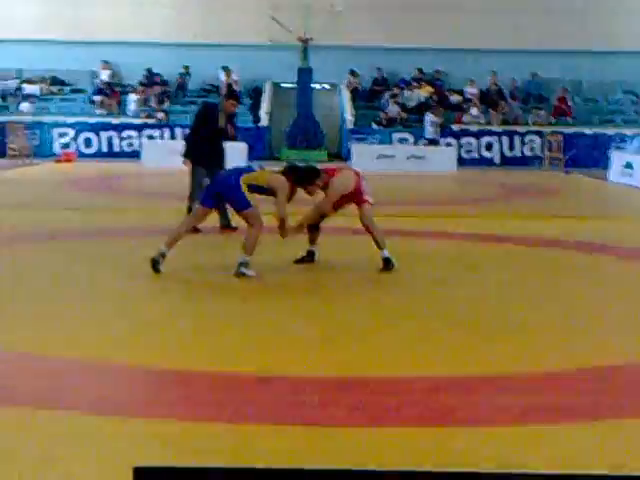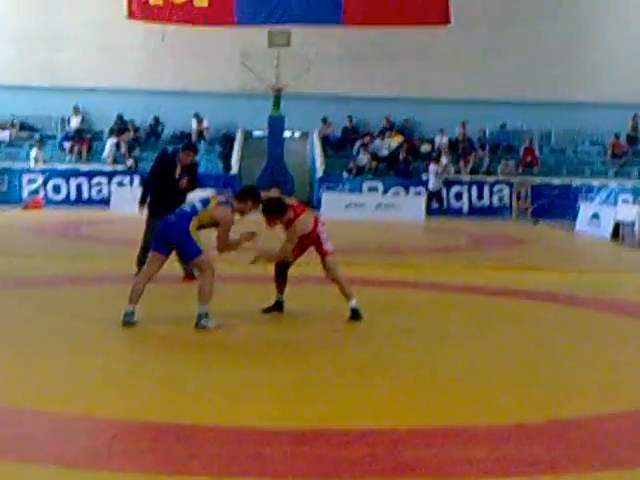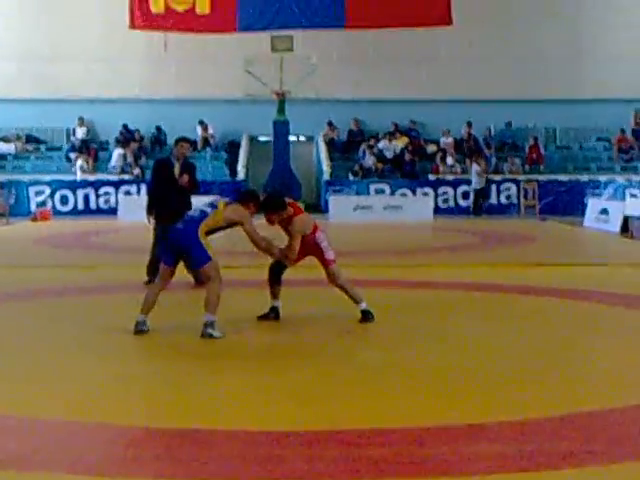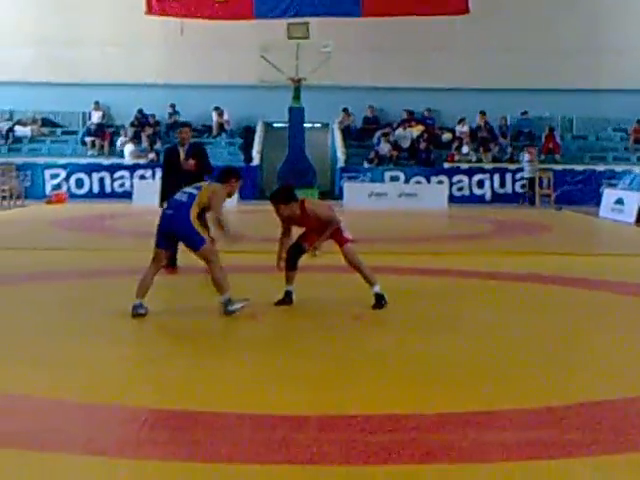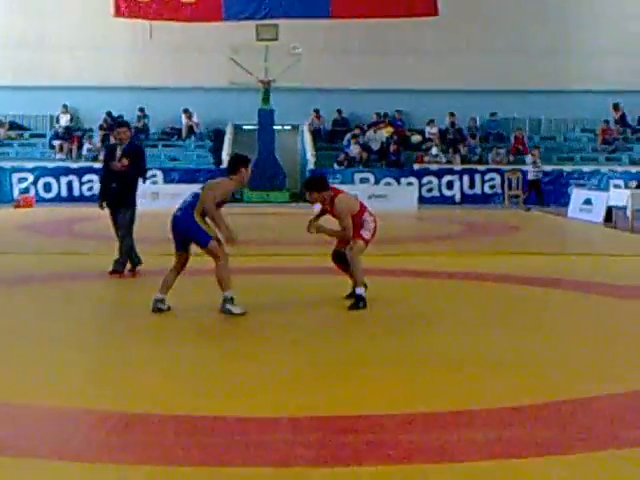
dt=1s
person 1, frame 1
left shoulder: (274, 177)
right shoulder: (283, 182)
left elbow: (284, 200)
right elbow: (281, 213)
right wrist: (283, 228)
left hip: (221, 179)
right hip: (234, 185)
left knee: (191, 221)
right knee: (256, 224)
left ankle: (161, 254)
right ankle: (243, 266)
person 1, frame 2
left shoulder: (224, 199)
right shoulder: (227, 214)
right elbow: (221, 247)
right wrist: (242, 240)
left hip: (167, 223)
right hip: (182, 229)
left knee: (148, 270)
right knee: (207, 271)
left ankle: (129, 313)
right ankle: (202, 317)
person 1, frame 3
left shoulder: (223, 204)
right shoulder: (240, 212)
right elbow: (259, 242)
right wrist: (274, 251)
left hip: (176, 231)
right hip: (192, 235)
left knee: (160, 282)
right knee: (214, 280)
left ankle: (141, 322)
right ankle: (208, 326)
person 1, frame 4
left shoulder: (203, 188)
right shoulder: (220, 190)
right elbow: (215, 215)
left wrist: (208, 239)
right wrist: (227, 233)
left hip: (167, 217)
right hip: (184, 220)
left knee: (155, 266)
right knee: (213, 259)
left ankle: (138, 305)
right ankle: (228, 302)
person 1, frame 5
left shoulder: (220, 183)
right shoulder: (228, 184)
right elbow: (208, 204)
left wrist: (215, 236)
right wrist: (224, 229)
left hip: (179, 219)
right hip: (190, 219)
left knee: (180, 264)
right knee: (222, 257)
left ankle: (159, 301)
right ankle: (227, 302)
person 2, frame 1
left shoulder: (231, 115)
right shoulder: (206, 109)
left elbow: (231, 135)
right elbow: (193, 131)
left wrist: (231, 133)
right wrist: (188, 153)
left hip: (216, 158)
right hip: (199, 157)
right knee: (197, 190)
left ankle: (224, 222)
person 2, frame 2
left shoulder: (192, 166)
right shoulder: (164, 158)
left elbow: (193, 185)
right elbow: (150, 179)
left wrist: (187, 184)
right wrist: (143, 199)
left hip: (177, 208)
right hip: (157, 206)
right knee: (149, 238)
left ankle: (188, 271)
right ankle: (142, 267)
person 2, frame 3
left shoulder: (190, 167)
right shoulder: (160, 163)
left elbow: (195, 188)
right elbow: (153, 186)
left wrist: (188, 183)
right wrist: (150, 209)
left hip: (183, 212)
right hip: (163, 212)
right knee: (159, 245)
left ankle: (197, 276)
right ankle: (152, 276)
person 2, frame 4
left shoulder: (199, 150)
right shoulder: (169, 151)
left elbow: (208, 170)
right elbow: (165, 176)
left wrist: (195, 168)
right wrist: (163, 198)
right ankle: (171, 262)
person 2, frame 5
left shoulder: (137, 150)
right shoulder: (110, 149)
left elbow: (142, 172)
right elbow: (105, 173)
left wrist: (124, 169)
right wrist: (102, 196)
left hip: (127, 199)
right hip: (112, 198)
left knee: (124, 233)
right knee: (122, 234)
left ankle: (120, 266)
right ankle: (134, 261)
person 3, frame 1
left shoulder: (334, 186)
right shoulder: (318, 176)
left elbow: (319, 212)
left wrist: (296, 228)
left hip: (359, 190)
right hip: (343, 193)
left knee: (367, 221)
right knee: (314, 218)
left ankle: (386, 258)
right ankle: (310, 253)
person 3, frame 2
left shoulder: (296, 226)
right shoulder: (283, 205)
left elbow: (282, 255)
left wrist: (262, 255)
left hip: (317, 234)
right hip: (303, 234)
left knee: (332, 272)
right knee: (281, 265)
left ankle: (354, 308)
right ankle: (279, 302)
person 3, frame 3
left shoulder: (296, 222)
right shoulder: (283, 204)
left elbow: (292, 255)
left hip: (317, 243)
right hip: (300, 242)
left knee: (336, 279)
right knee: (275, 269)
left ankle: (365, 310)
right ankle: (274, 310)
person 3, frame 4
left shoulder: (310, 207)
right shoulder: (285, 215)
left elbow: (335, 221)
right elbow: (286, 234)
left wrist: (320, 240)
right wrist: (280, 254)
left hip: (333, 226)
right hip: (315, 229)
left knee: (352, 260)
right knee: (291, 253)
left ankle: (379, 294)
right ankle: (288, 294)
person 3, frame 5
left shoulder: (339, 203)
right shoulder: (326, 196)
left elbow: (348, 234)
right elbow: (326, 208)
left wrist: (323, 230)
right wrist: (315, 219)
left hip: (365, 224)
right hip: (353, 223)
left knee: (351, 254)
right knee: (337, 256)
left ankle: (360, 296)
right ankle: (359, 285)
